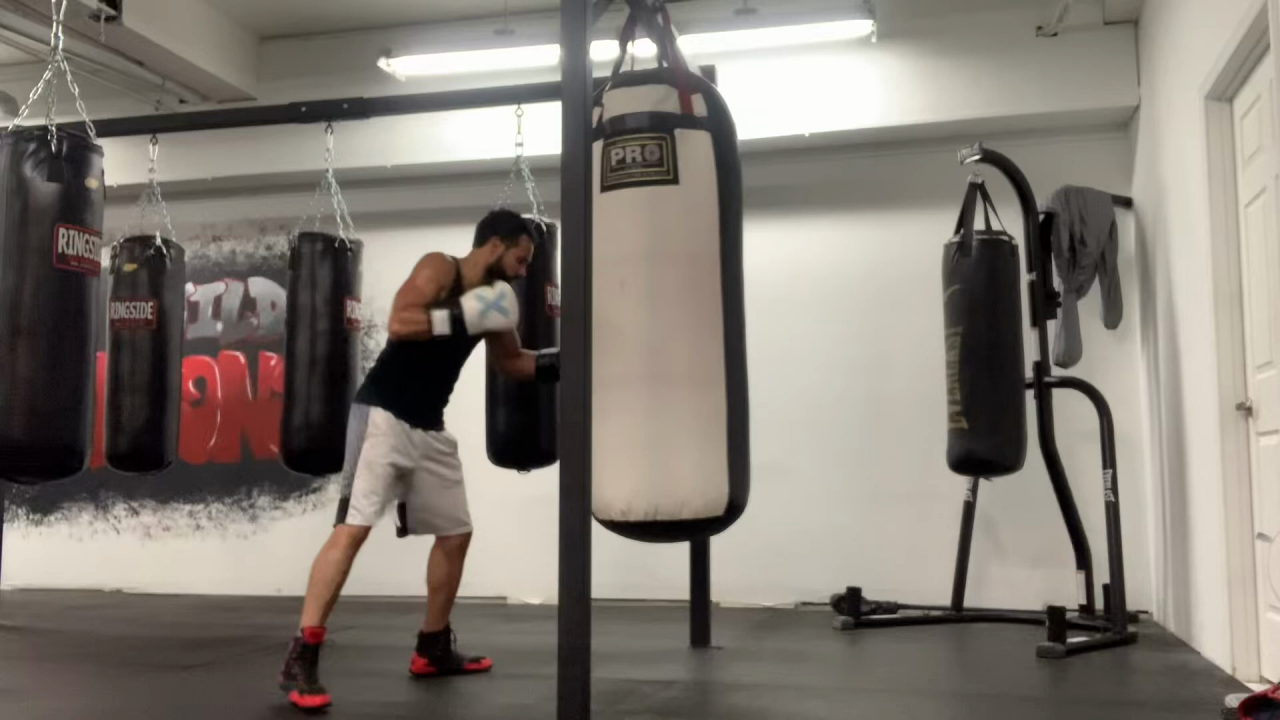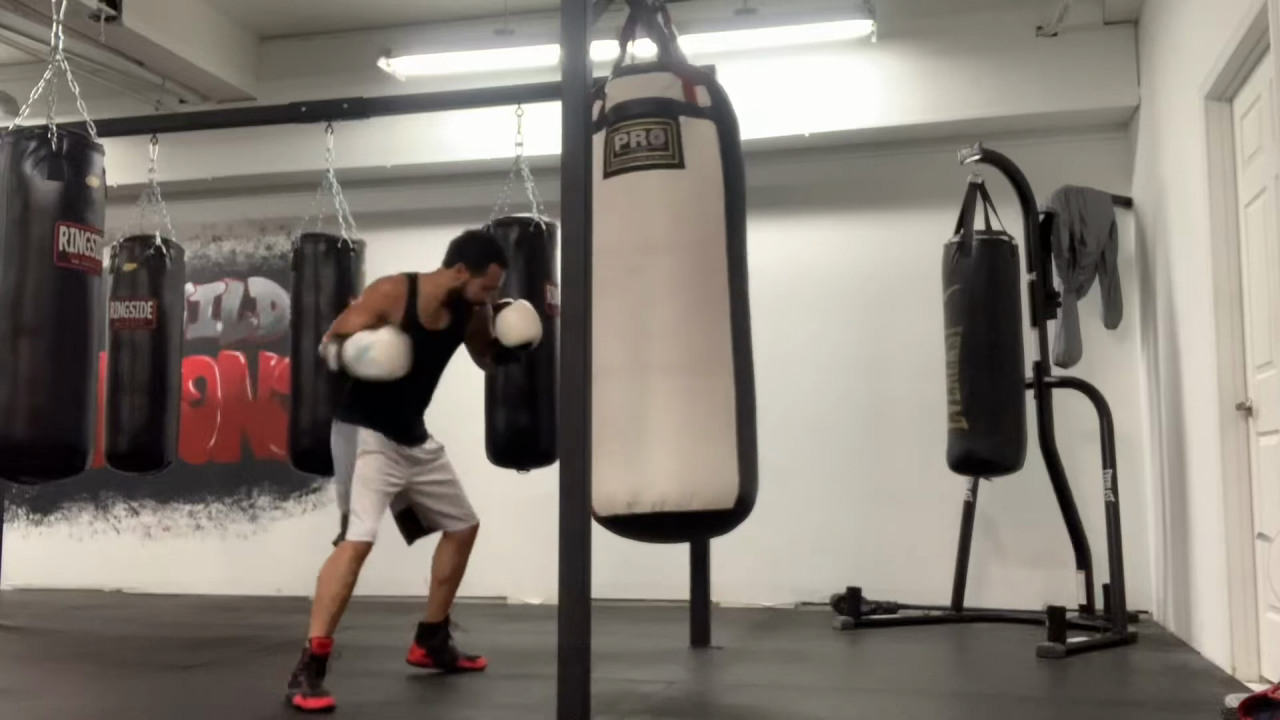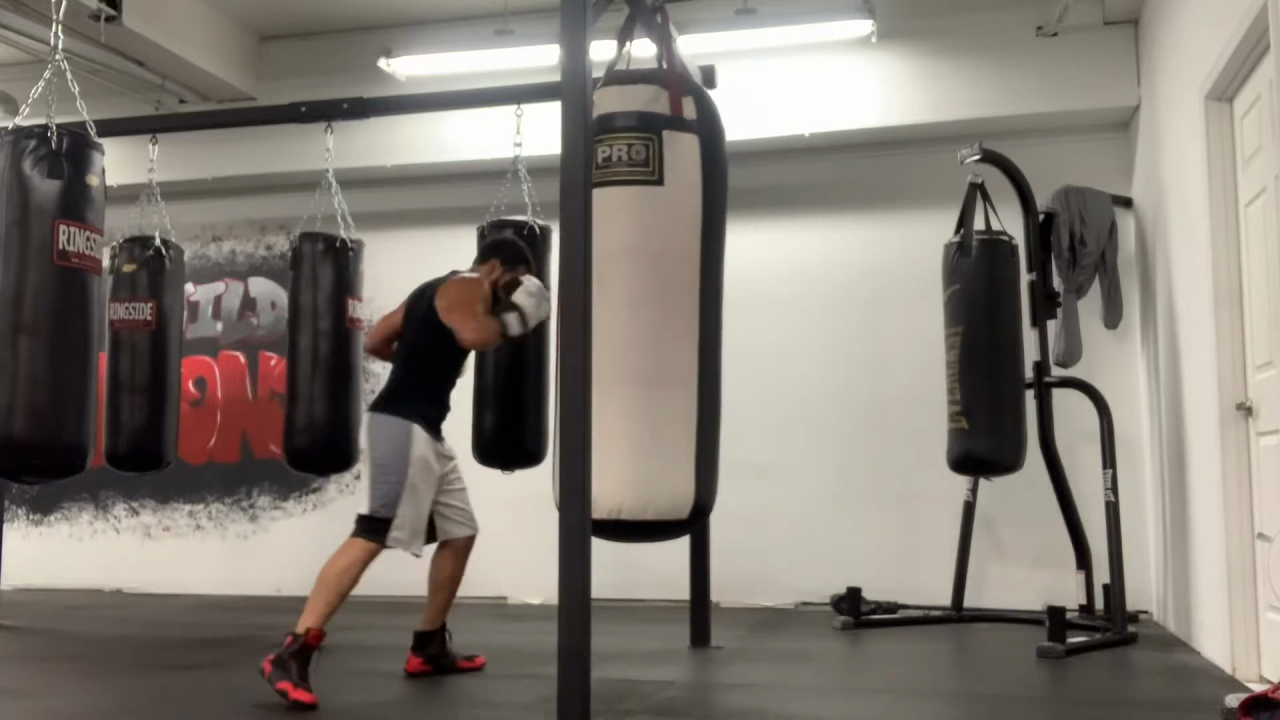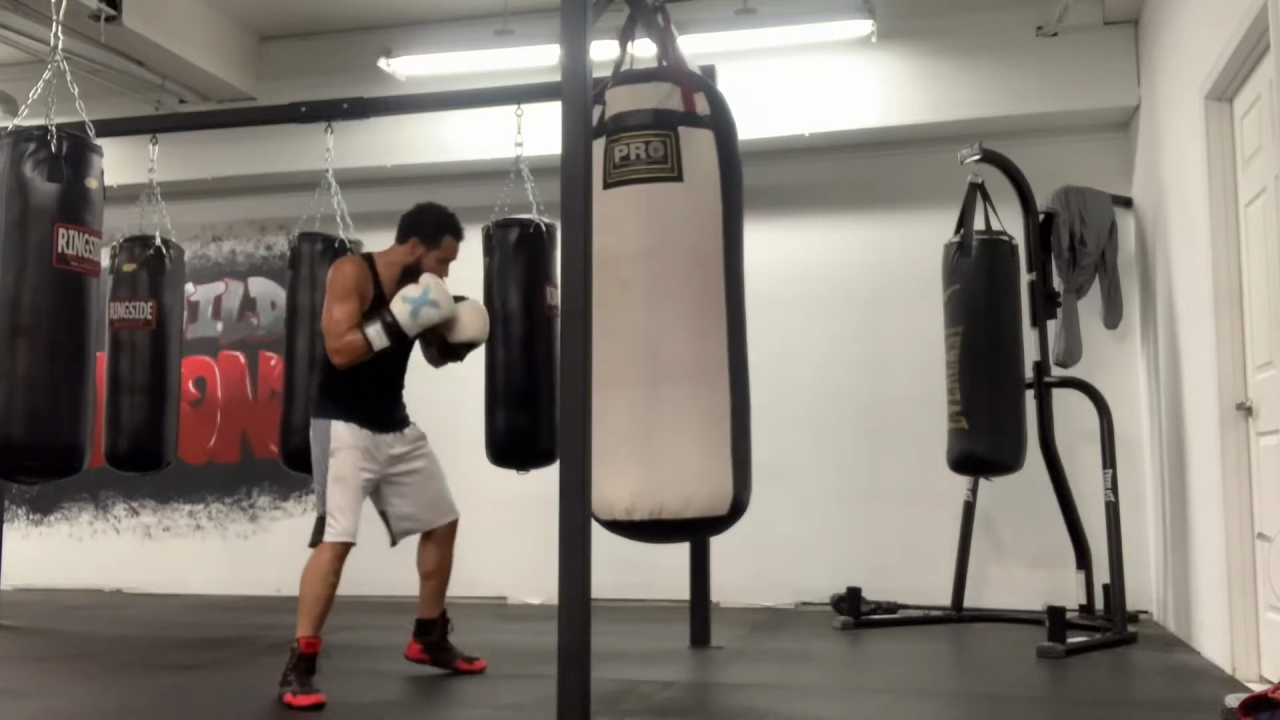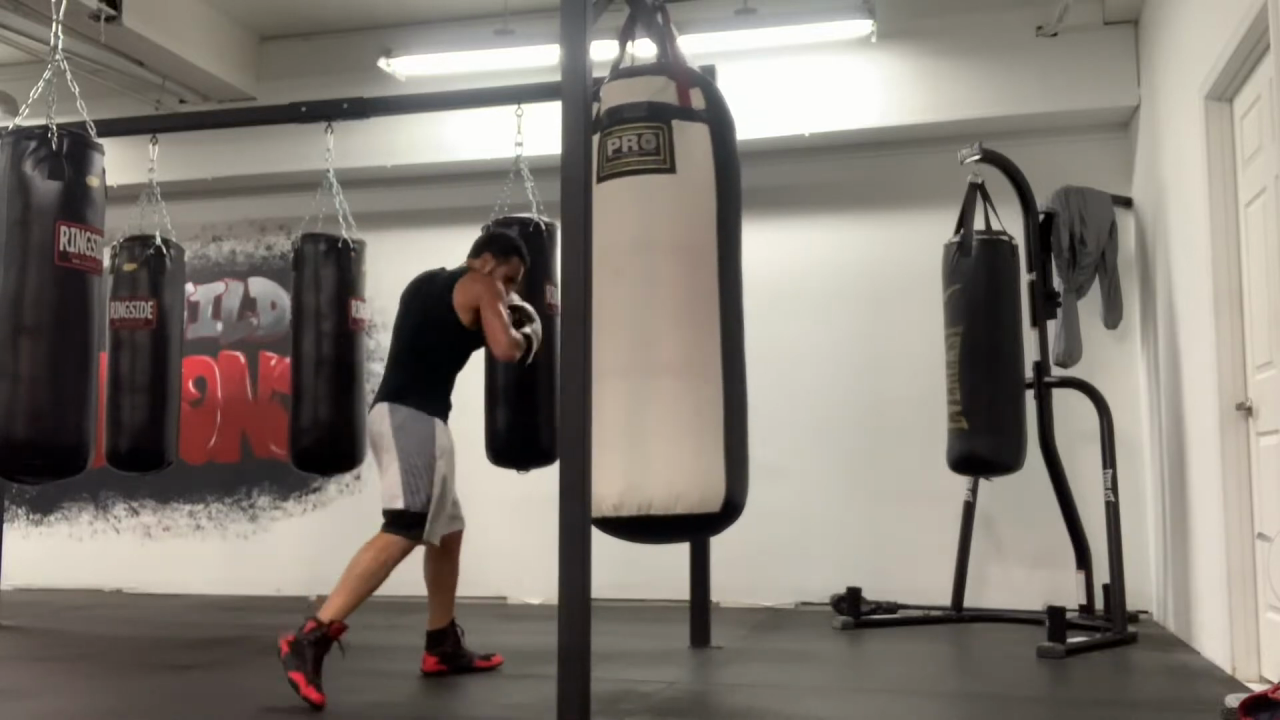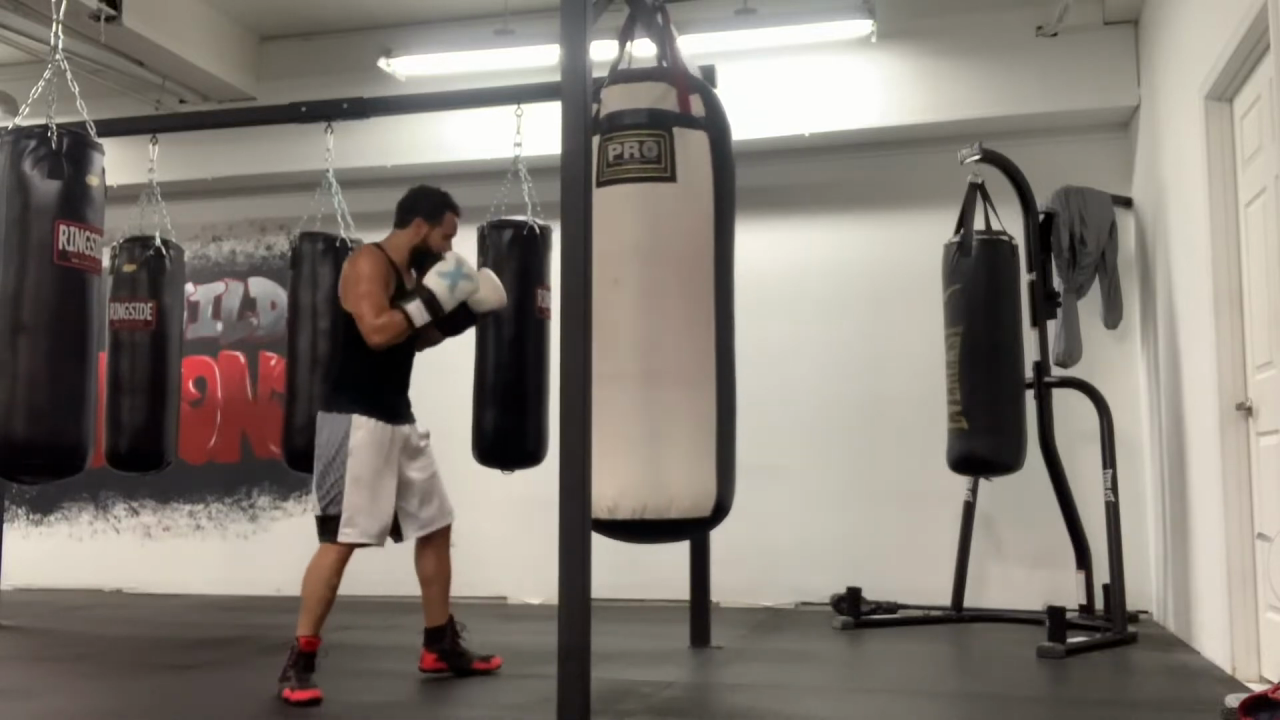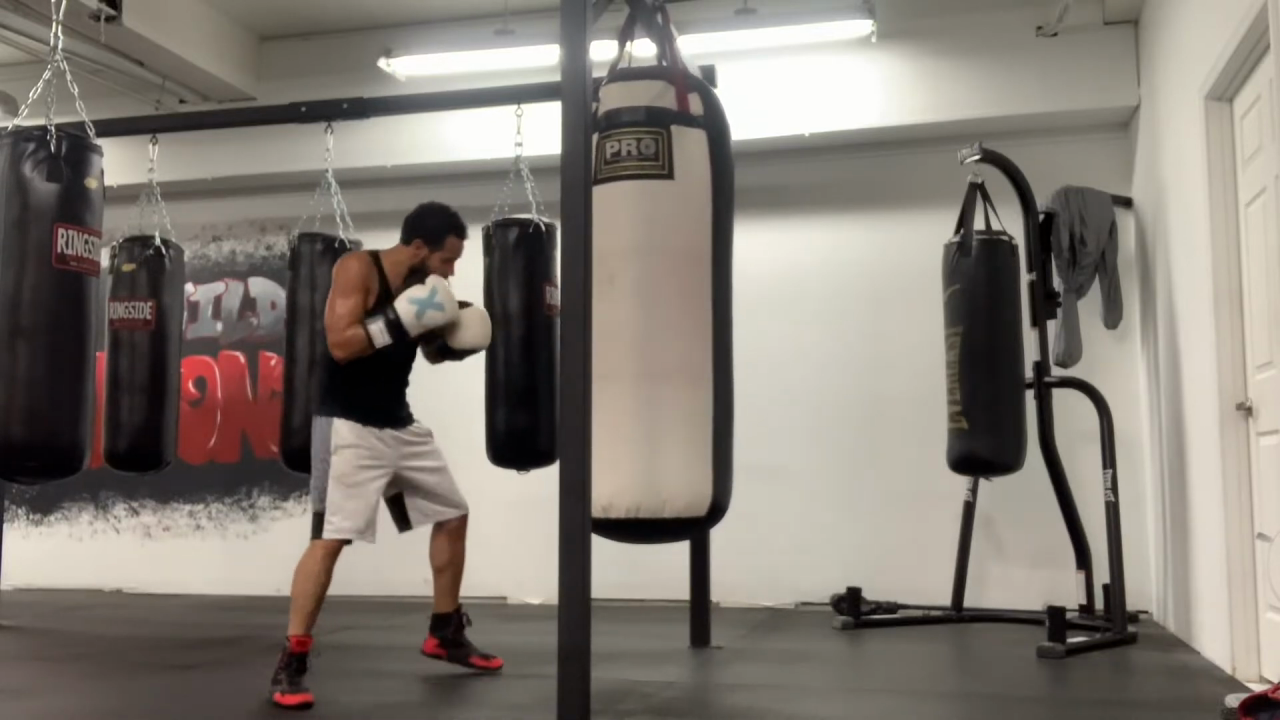
dt=0.7s
person 1, frame 1
left shoulder: (492, 294)
right shoulder: (438, 268)
left elbow: (517, 365)
right elbow: (400, 324)
right wrist: (464, 317)
left hip: (429, 428)
right hip: (382, 416)
left knee: (455, 534)
right knee: (353, 527)
left ankle: (433, 649)
right ankle: (300, 658)
person 1, frame 2
left shoulder: (469, 308)
right shoulder: (392, 292)
left elbow: (489, 359)
right elbow: (331, 338)
left hip: (413, 438)
right hip: (365, 433)
left knee: (462, 526)
right knee: (356, 540)
left ankle: (430, 641)
right ankle: (309, 669)
person 1, frame 3
left shoulder: (437, 294)
right shoulder: (464, 289)
left elbow: (376, 341)
right elbow: (473, 336)
right wrist: (517, 316)
left hip: (423, 431)
right hip: (402, 426)
left knee: (460, 534)
right knee: (371, 538)
left ankle: (428, 647)
right ankle: (292, 655)
person 1, frame 4
left shoulder: (417, 285)
right shoulder: (351, 272)
left elbow: (437, 355)
right elbow: (340, 351)
left wrist: (460, 333)
right wrist: (400, 320)
left hip: (396, 426)
right hip: (344, 425)
left knee: (441, 524)
right knee: (335, 541)
left ankle: (429, 638)
right ankle: (299, 666)
person 1, frame 5
left shoulder: (426, 283)
right shoulder: (481, 287)
right elbow: (506, 349)
right wrist: (527, 335)
left hip: (395, 412)
right hip: (415, 418)
left knee: (446, 531)
right knee: (402, 533)
left ankle: (442, 645)
right ankle: (309, 642)
person 1, frame 6
left shoulder: (413, 271)
right shoulder: (369, 262)
right elbow: (378, 332)
left wrist: (459, 312)
right wrist: (433, 297)
left hip: (399, 420)
right hip: (355, 420)
left knee: (435, 528)
right knee: (341, 541)
left ankle: (441, 646)
right ankle: (299, 662)
person 1, frame 7
left shoulder: (433, 286)
right shoulder: (357, 269)
left elbow: (435, 352)
right elbow: (339, 345)
left wrist: (460, 337)
right wrist: (403, 317)
left hip: (400, 424)
right hip: (347, 424)
left knee: (452, 515)
right knee: (330, 537)
left ankle: (446, 633)
right ankle: (290, 664)
